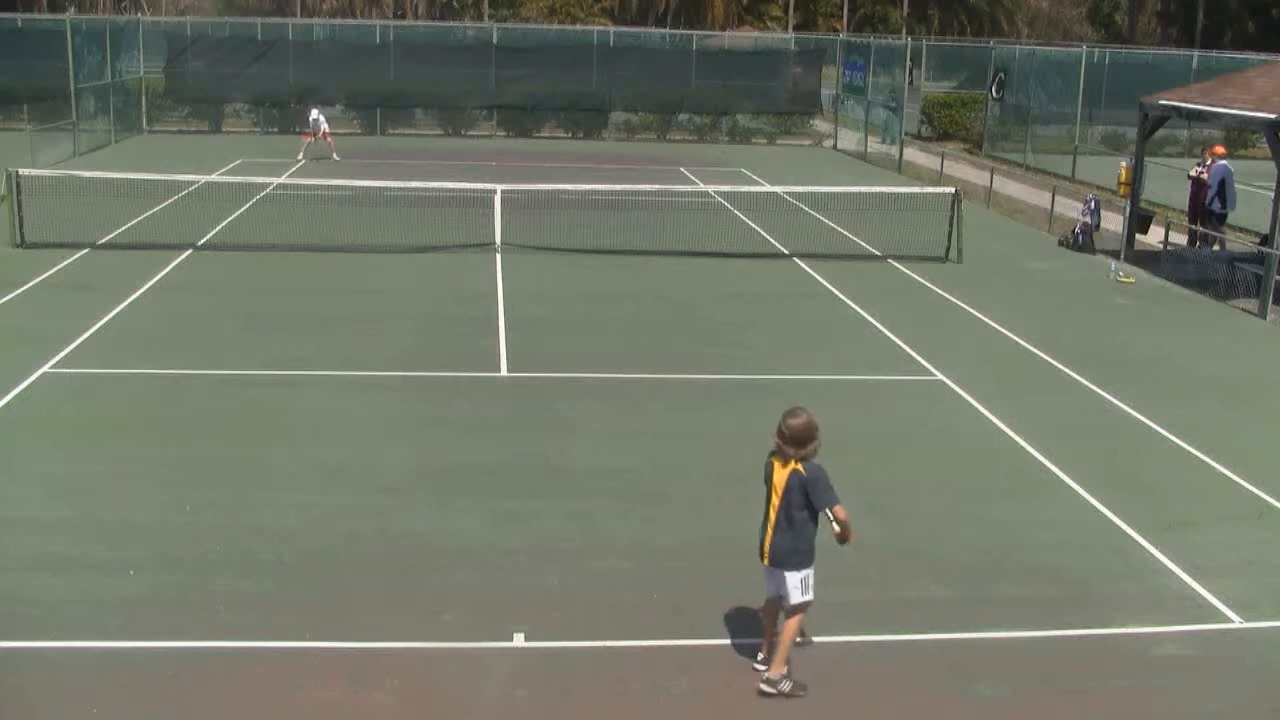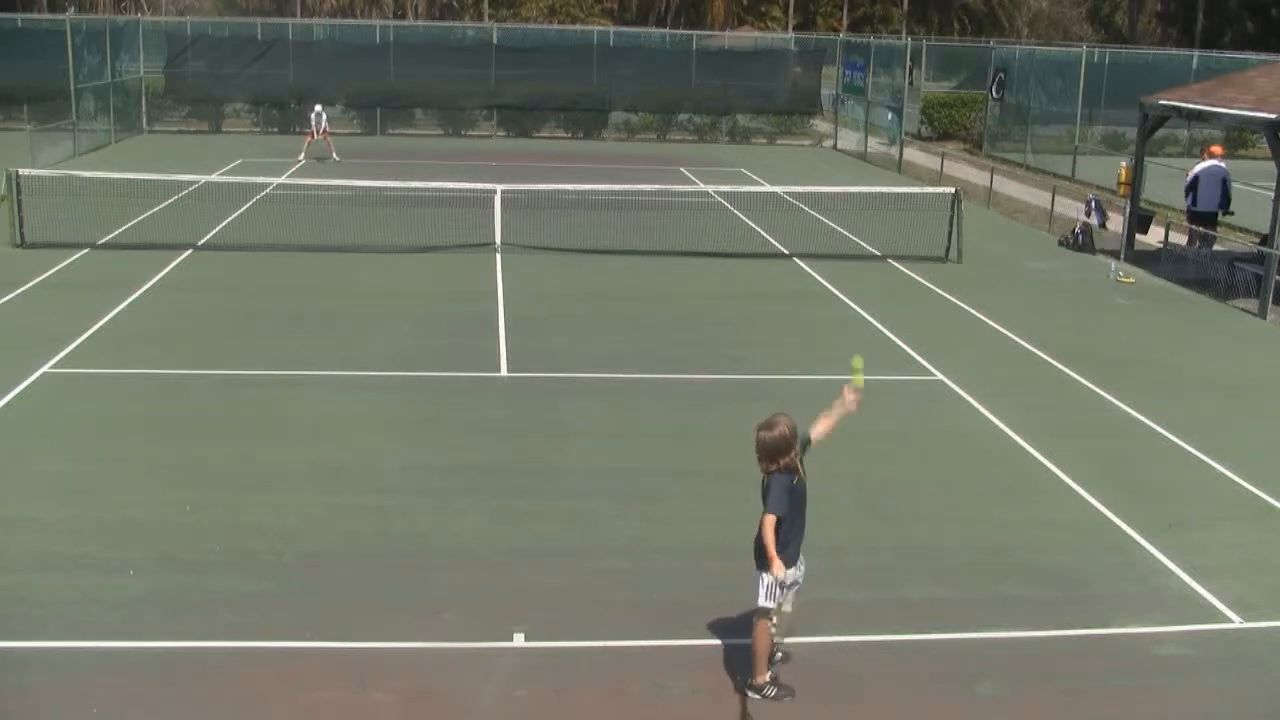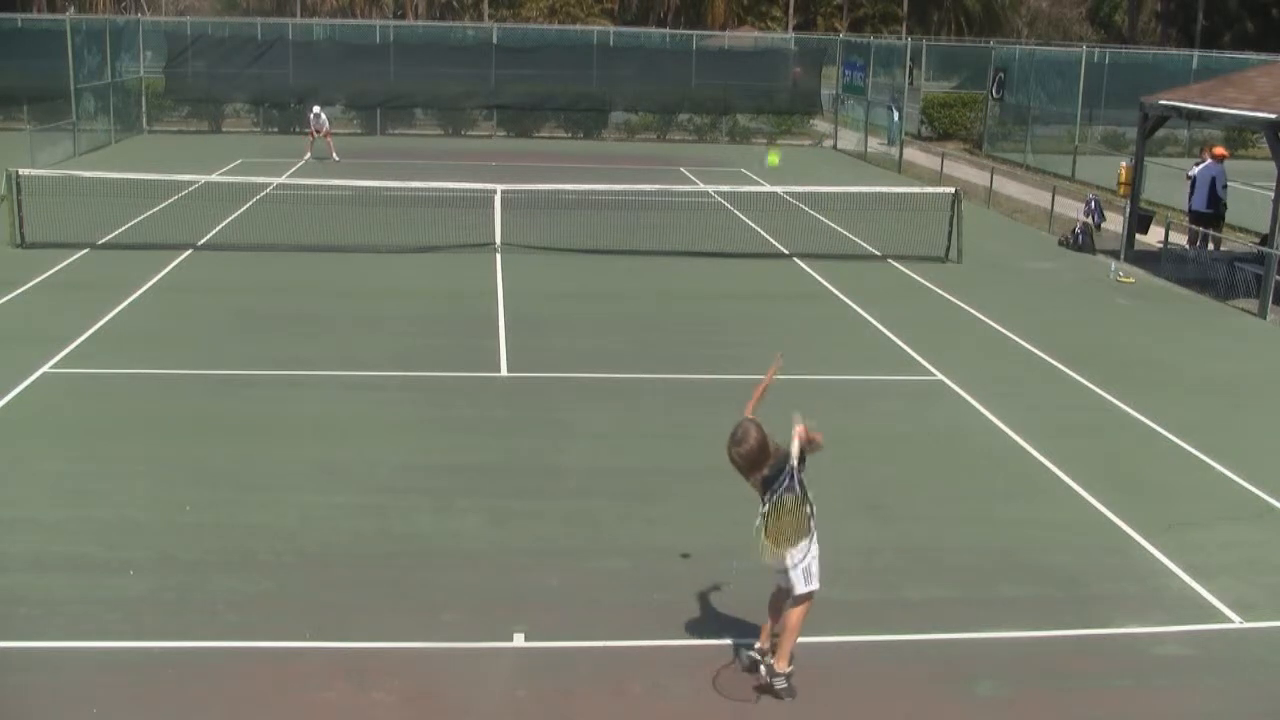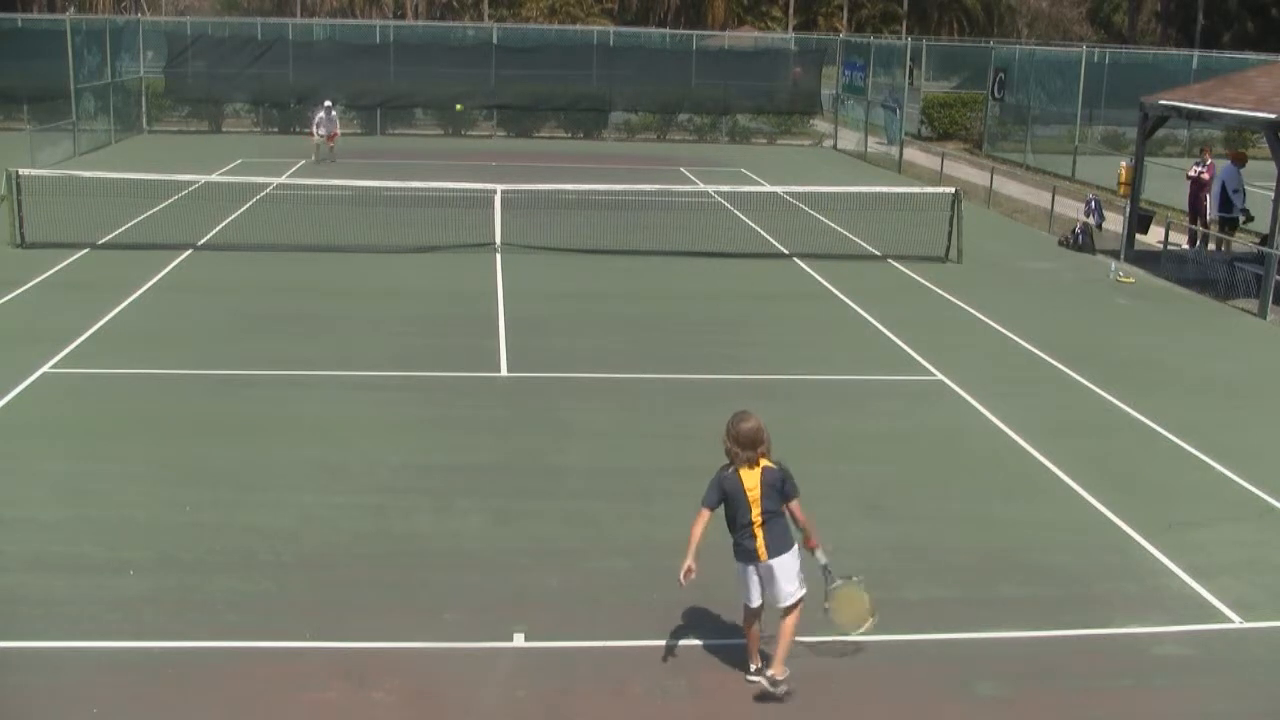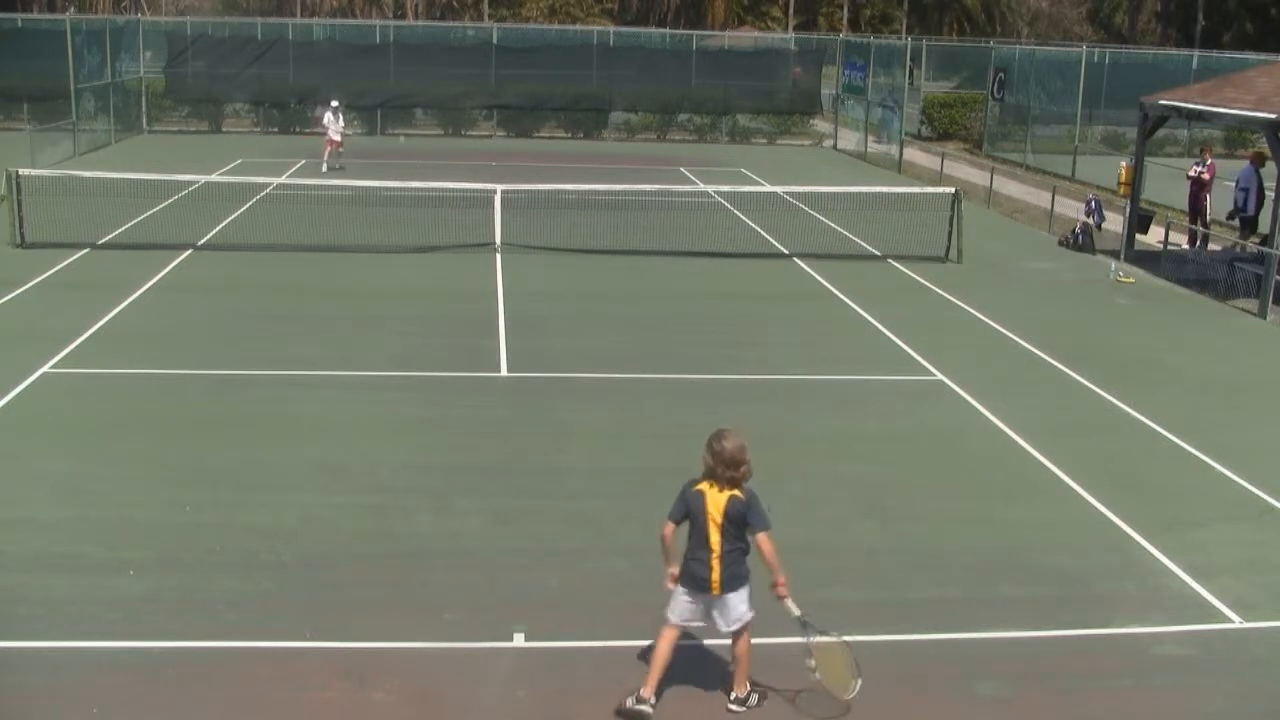
dt=0.7s
person 1, frame 1
left shoulder: (773, 461)
right shoulder: (812, 473)
right elbow: (838, 513)
right wrist: (846, 532)
left hip: (770, 547)
right hip: (796, 553)
left knee: (774, 598)
right knee: (797, 611)
left ankle: (765, 653)
right ankle: (774, 674)
person 1, frame 2
left shoulder: (790, 457)
right shoulder: (779, 481)
left elbow: (815, 431)
right elbow: (767, 524)
left wrist: (841, 407)
right wrist: (773, 561)
left hip: (788, 554)
right hip: (776, 558)
left knee: (779, 611)
right knee: (768, 615)
left ankle: (769, 651)
right ankle: (759, 681)
person 1, frame 3
left shoulder: (748, 458)
right shoulder: (781, 463)
left elbow: (748, 414)
right elbow: (816, 443)
left wrist: (766, 379)
right wrist: (803, 435)
left knee: (783, 591)
right knee: (801, 599)
left ankle: (763, 648)
right ankle: (779, 668)
person 1, frame 4
left shoulder: (724, 476)
right shoulder: (777, 471)
left elbow: (702, 517)
right elbow: (794, 510)
left wrist: (689, 557)
right wrist: (809, 536)
left hip: (745, 554)
right hip: (780, 550)
left knee: (752, 609)
right knee: (792, 606)
left ankle: (755, 665)
right ankle: (777, 671)
person 1, frame 5
left shoulder: (691, 491)
right shoulder: (746, 498)
left elbow: (667, 531)
right elbow: (763, 542)
left wrist: (671, 565)
right wrist: (778, 578)
left hip: (692, 577)
right hip: (731, 580)
left knee: (671, 627)
right knee: (741, 630)
left ankle: (645, 696)
right ankle: (740, 693)
